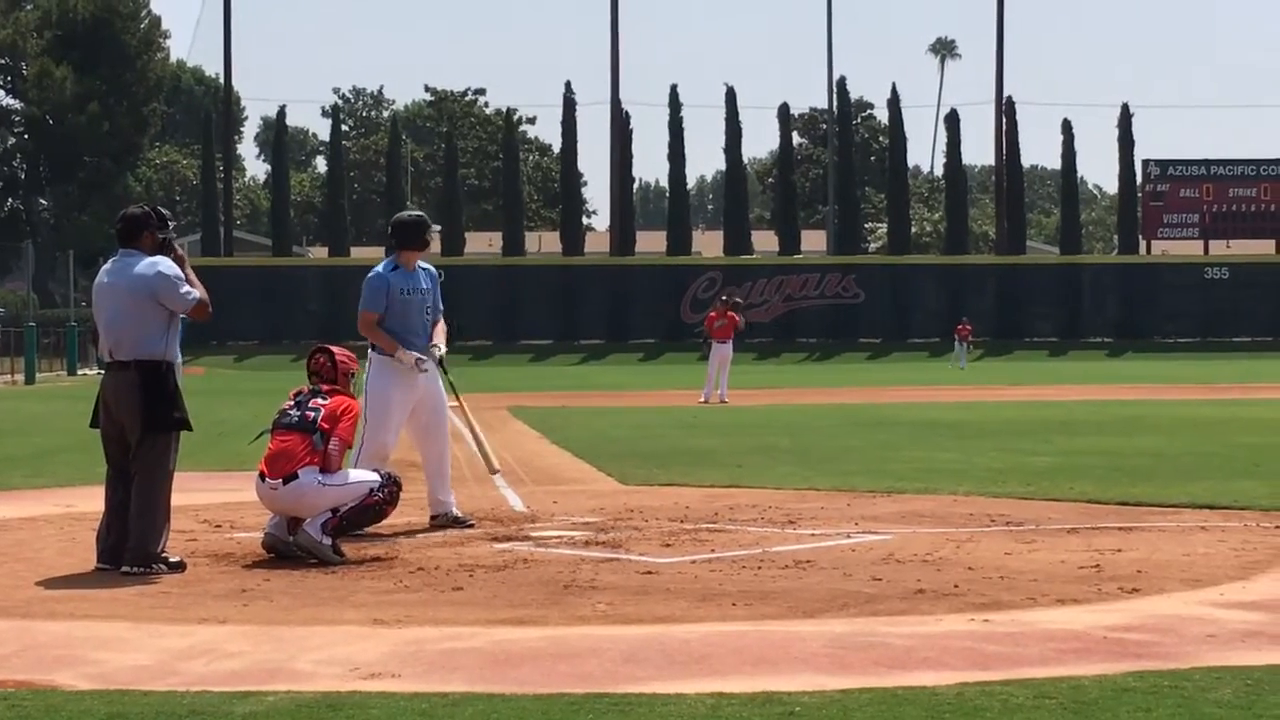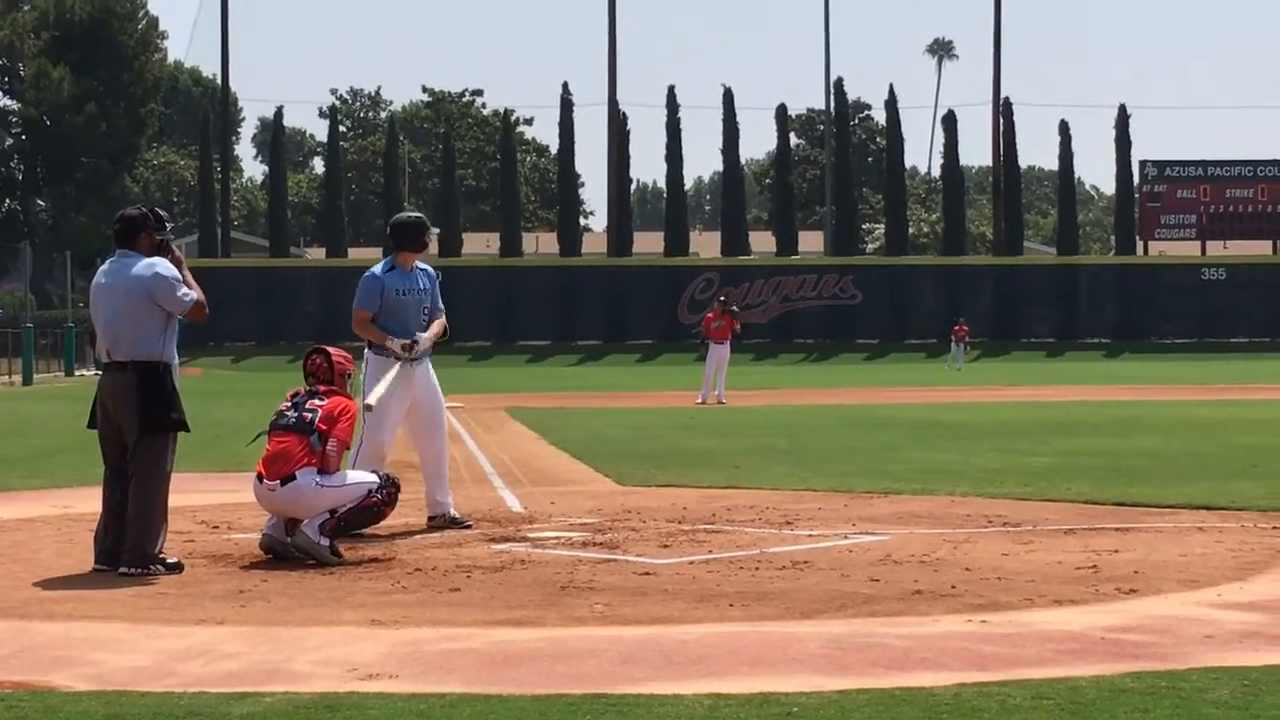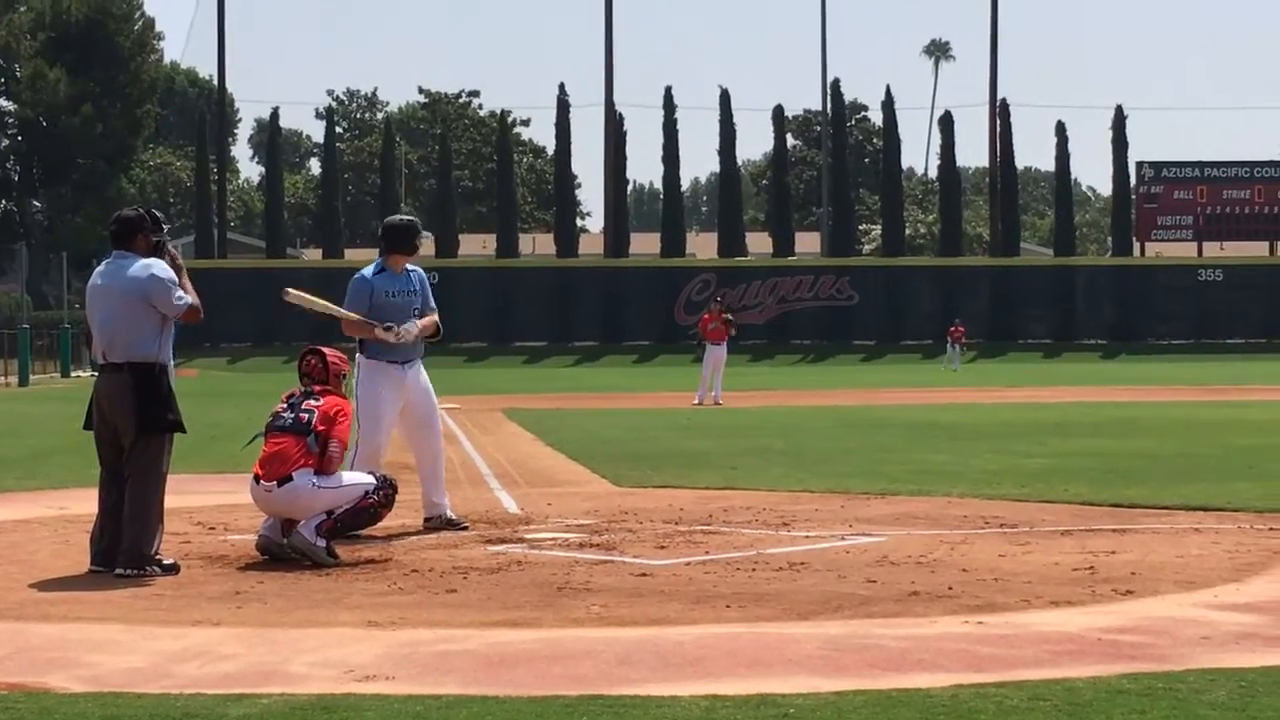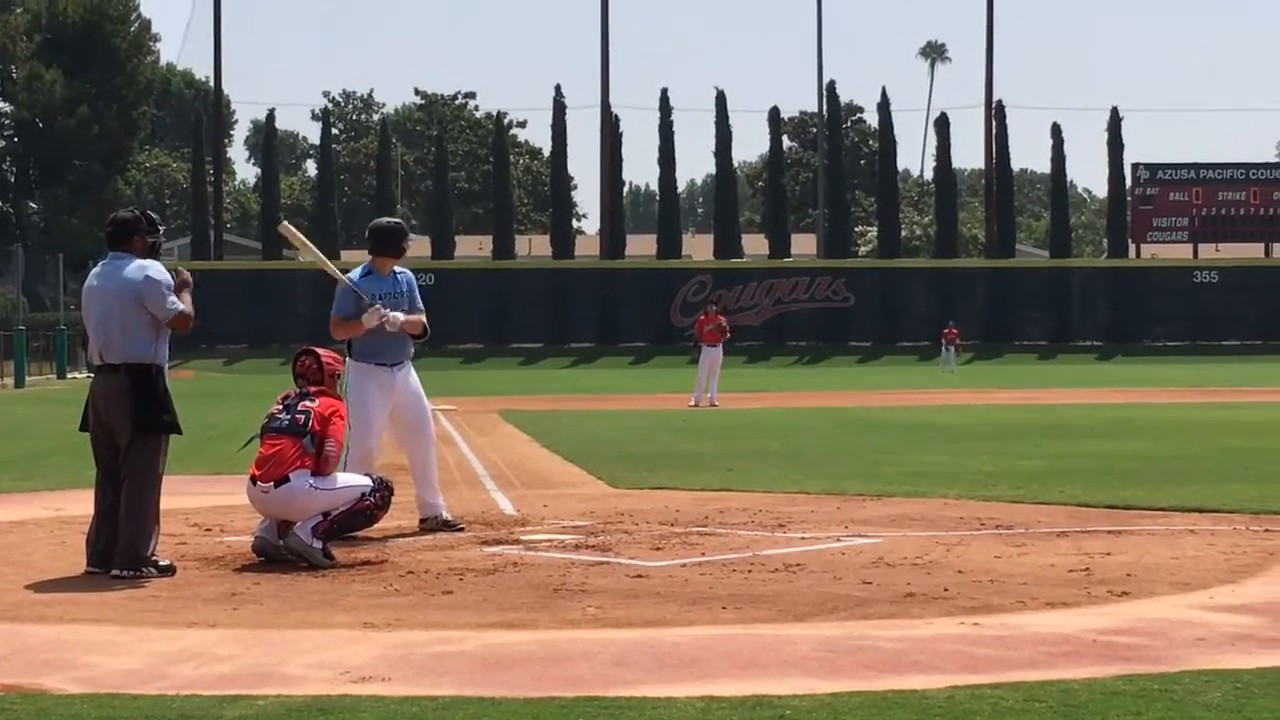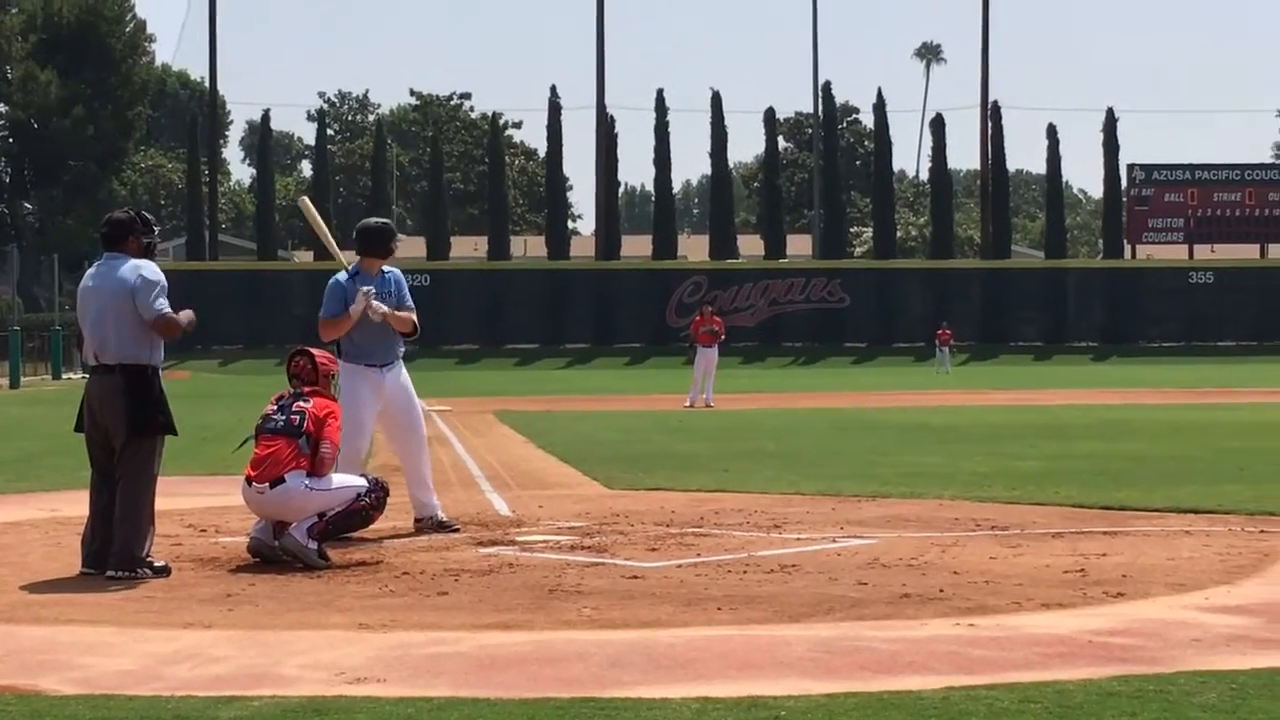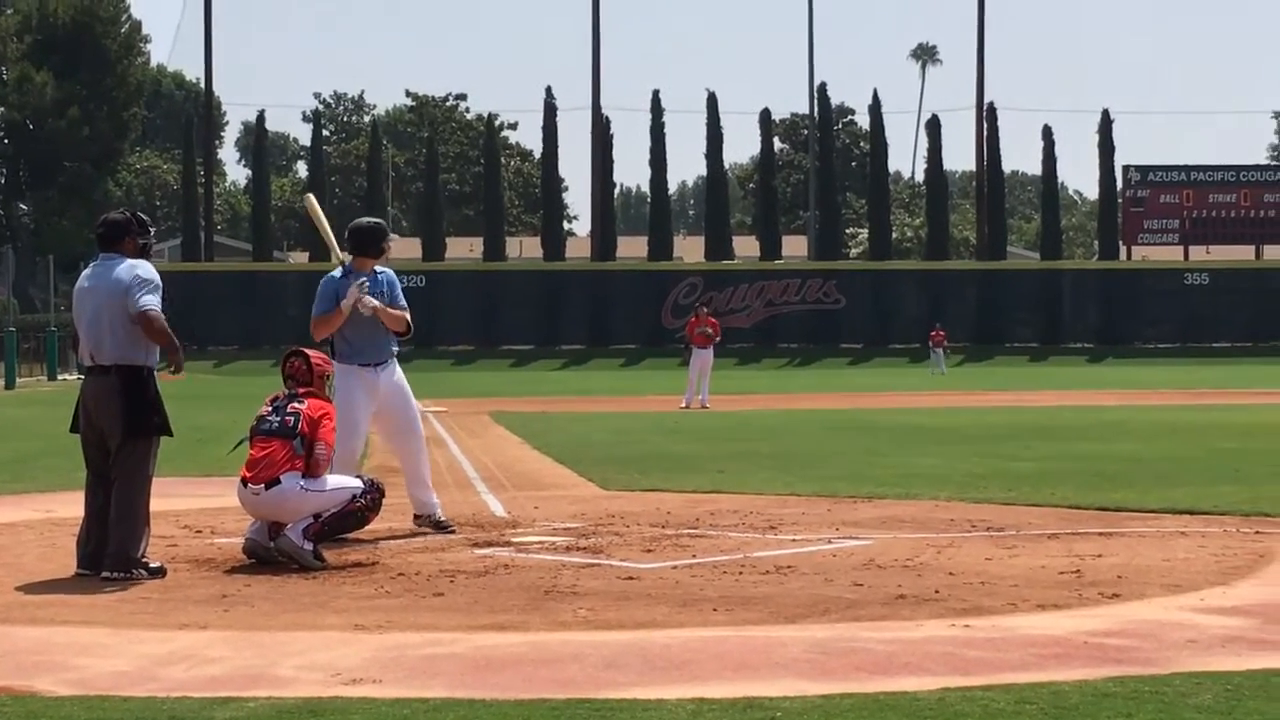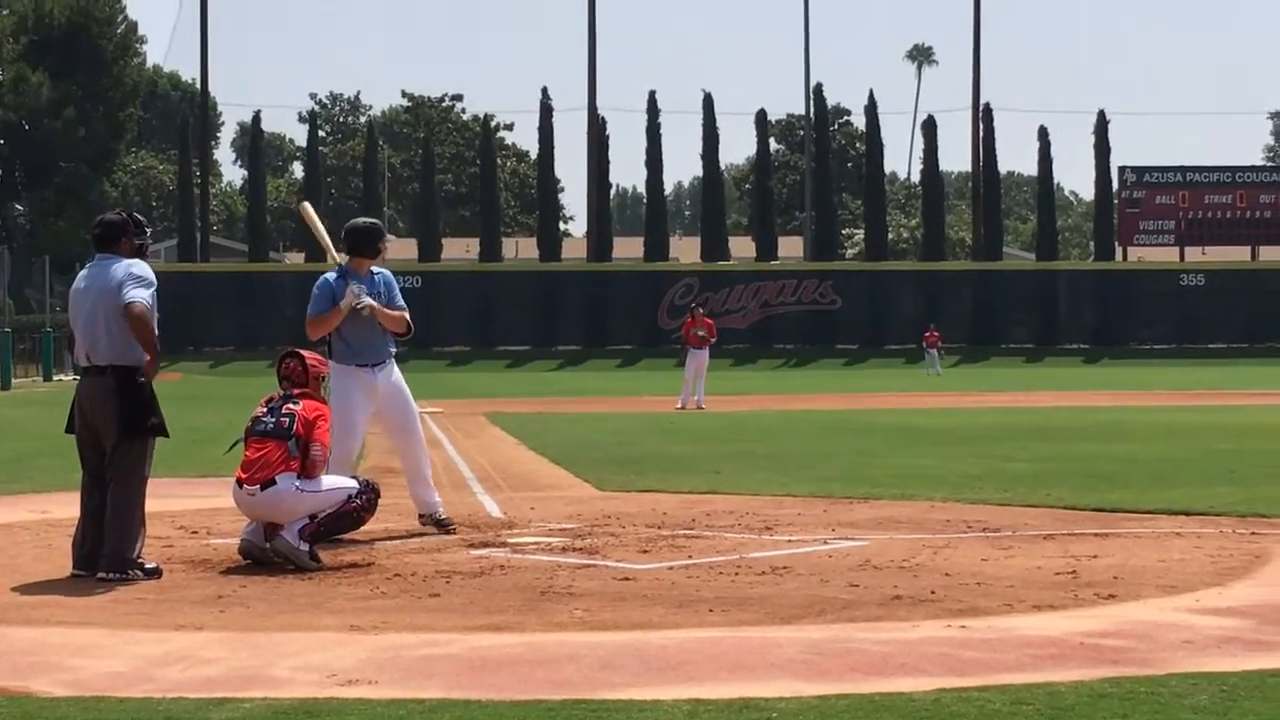
dt=0.1s
person 1, frame 1
left shoulder: (104, 274)
right shoulder: (159, 269)
left elbow: (114, 321)
right elbow: (202, 309)
right wrist: (185, 267)
left hip: (113, 379)
right hip: (149, 381)
left knee: (119, 470)
right knee: (152, 470)
left ankle: (112, 551)
right ankle: (144, 555)
person 1, frame 2
left shoulder: (101, 275)
right shoulder: (157, 270)
left elbow: (112, 322)
right elbow: (199, 310)
right wrist: (182, 269)
left hip: (110, 380)
right hip: (147, 382)
left knee: (116, 471)
right knee: (150, 471)
left ankle: (109, 551)
right ankle: (141, 555)
person 1, frame 3
left shoulder: (98, 276)
right shoulder: (153, 270)
left elbow: (101, 325)
right elbow: (192, 314)
right wrist: (181, 274)
left hip: (106, 381)
right hip: (143, 383)
left knee: (113, 472)
right knee: (145, 472)
left ankle: (105, 553)
right ankle: (137, 557)
person 1, frame 4
left shoulder: (93, 277)
right shoulder: (148, 272)
left elbow: (98, 327)
right elbow: (182, 321)
right wrist: (184, 288)
left hip: (103, 382)
right hip: (139, 384)
left knee: (109, 473)
right knee: (141, 474)
left ankle: (101, 554)
right ankle: (134, 558)
person 1, frame 5
left shoulder: (89, 278)
right shoulder: (143, 271)
left elbow: (89, 328)
right elbow: (164, 324)
right wrist: (187, 318)
left hip: (97, 382)
right hip: (134, 384)
left knee: (104, 474)
right knee: (136, 475)
left ankle: (96, 555)
right ankle: (129, 559)
person 1, frame 6
left shoulder: (84, 278)
right shoulder: (138, 271)
left elbow: (87, 329)
right elbow: (150, 321)
right wrist: (174, 347)
left hip: (93, 383)
right hip: (129, 384)
left knee: (99, 475)
right knee: (132, 475)
left ankle: (92, 556)
right ankle: (124, 560)
person 1, frame 7
left shoulder: (80, 279)
right shoulder: (134, 270)
left elbow: (79, 330)
right elbow: (136, 312)
right wrist: (153, 354)
left hip: (88, 384)
right hip: (124, 386)
left knee: (95, 475)
right knee: (127, 475)
left ankle: (87, 556)
right ankle: (120, 561)
person 2, frame 1
left shoulder: (429, 273)
right shoulder: (381, 277)
left elbow: (438, 319)
right elbow: (366, 326)
left wrist: (439, 345)
right wrist: (399, 351)
left hip: (425, 368)
right hip: (389, 369)
left knee: (437, 438)
right knee: (377, 441)
left ankle: (443, 509)
person 2, frame 2
left shoulder: (427, 274)
right shoulder: (377, 277)
left elbow: (439, 318)
right elbow: (359, 324)
left wrist: (428, 337)
right wrist: (391, 342)
left hip: (420, 368)
right hip: (385, 368)
left knee: (435, 438)
right knee: (375, 441)
left ankle: (441, 510)
person 2, frame 3
left shoulder: (418, 276)
right shoulder: (366, 280)
left elbow: (434, 324)
right elbow: (349, 327)
left wrist: (415, 327)
right wrist: (380, 331)
left hip: (413, 369)
right hip: (377, 371)
left knee: (431, 439)
right knee: (371, 444)
left ankle: (437, 510)
person 2, frame 4
left shoulder: (405, 278)
right shoulder: (354, 282)
left elbow: (421, 325)
right elbow: (337, 330)
left wrist: (401, 319)
right wrist: (365, 322)
left hip: (403, 372)
right hip: (367, 375)
left knee: (422, 440)
right knee: (363, 447)
left ankle: (432, 511)
person 2, frame 5
left shoulder: (395, 277)
right shoulder: (341, 283)
left elbow: (412, 326)
right elbow: (326, 333)
left wrist: (386, 312)
right wrist: (355, 311)
left hip: (394, 372)
right hip: (357, 376)
left knee: (414, 440)
right knee: (353, 448)
left ankle: (427, 511)
person 2, frame 6
left shoulder: (387, 277)
right shoulder: (333, 282)
left elbow: (405, 326)
right elbow: (318, 332)
left wrist: (378, 308)
right wrist: (347, 305)
left hip: (389, 372)
right hip: (352, 376)
left knee: (413, 438)
right knee: (347, 450)
left ankle: (427, 509)
person 2, frame 7
left shoulder: (384, 278)
right shoulder: (329, 283)
left elbow: (404, 326)
right elbow: (313, 332)
left wrist: (375, 308)
right wrist: (345, 305)
left hip: (387, 372)
right hip: (349, 377)
left knee: (412, 439)
right knee: (343, 450)
left ankle: (430, 508)
person 3, frame 1
left shoulder: (295, 398)
right shoulder: (346, 403)
left elbow: (290, 447)
right elbow: (333, 457)
right wrist: (329, 487)
left hip: (265, 489)
right hip: (299, 488)
right knee: (387, 486)
left ankle: (279, 530)
right ankle: (320, 531)
person 3, frame 2
left shoulder: (292, 400)
right shoulder: (343, 404)
left elbow: (286, 449)
right elbow: (331, 458)
right wrist: (326, 490)
left hip: (263, 490)
right hip: (297, 490)
right knee: (386, 487)
left ankle: (276, 532)
right ankle: (318, 533)
person 3, frame 3
left shoulder: (287, 401)
right shoulder: (337, 404)
left elbow: (283, 450)
right elbow: (333, 458)
right wrist: (323, 483)
left hip: (260, 492)
right hip: (294, 491)
right knee: (383, 489)
left ankle: (272, 532)
right ankle: (314, 533)
person 3, frame 4
left shoulder: (283, 402)
right shoulder: (332, 405)
left elbow: (279, 451)
right elbow: (330, 458)
right wrist: (319, 480)
left hip: (256, 493)
right hip: (291, 492)
right knee: (380, 491)
left ankle: (269, 534)
right ankle: (311, 534)
person 3, frame 5
left shoulder: (276, 403)
right shoulder: (326, 405)
left elbow: (274, 453)
right elbow: (326, 458)
right wrist: (315, 482)
left hip: (251, 494)
right hip: (286, 493)
right knee: (375, 492)
left ankle: (264, 534)
right ankle: (306, 535)
person 3, frame 6
left shoulder: (271, 404)
right shoulder: (321, 407)
left elbow: (268, 454)
right elbow: (320, 459)
right wrist: (310, 481)
left hip: (247, 495)
right hip: (282, 494)
right knee: (370, 493)
left ankle: (259, 536)
right ankle: (302, 536)
person 3, frame 7
left shoulder: (266, 406)
right shoulder: (315, 408)
left elbow: (263, 456)
right elbow: (317, 460)
right wrist: (306, 486)
left hip: (242, 496)
right hip: (276, 495)
right knee: (366, 493)
left ankle: (255, 537)
right ankle: (298, 538)
